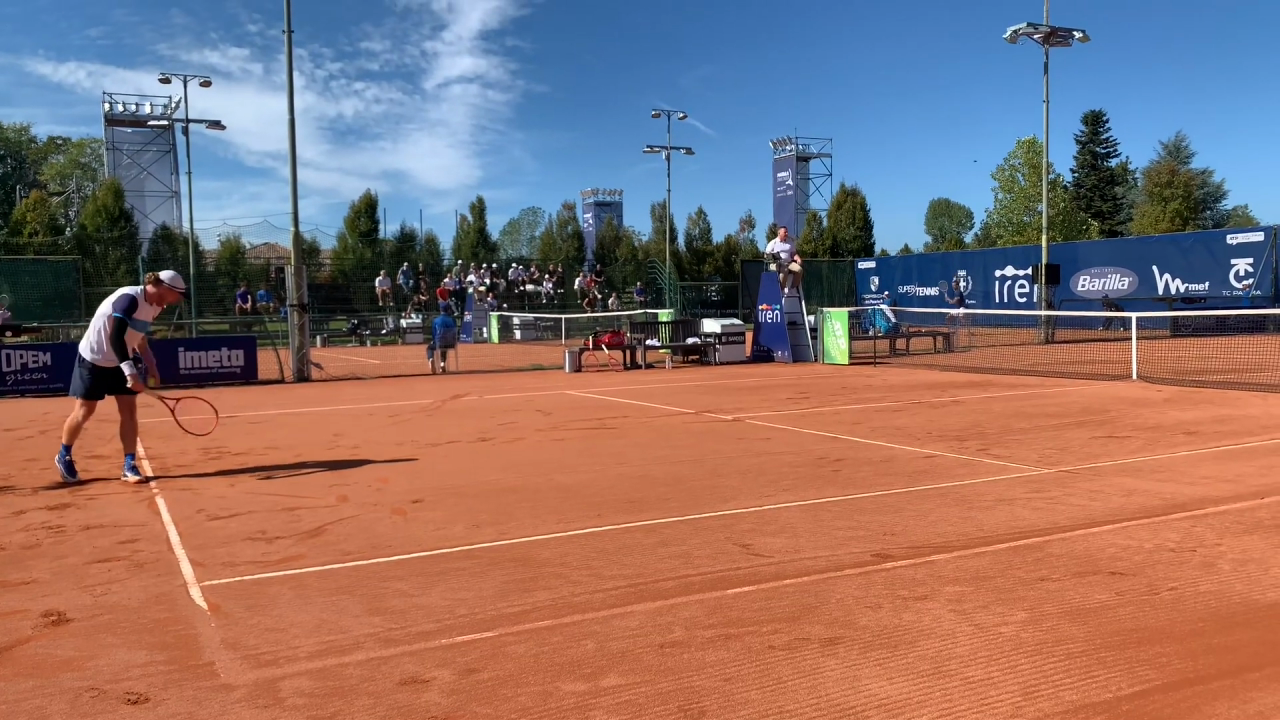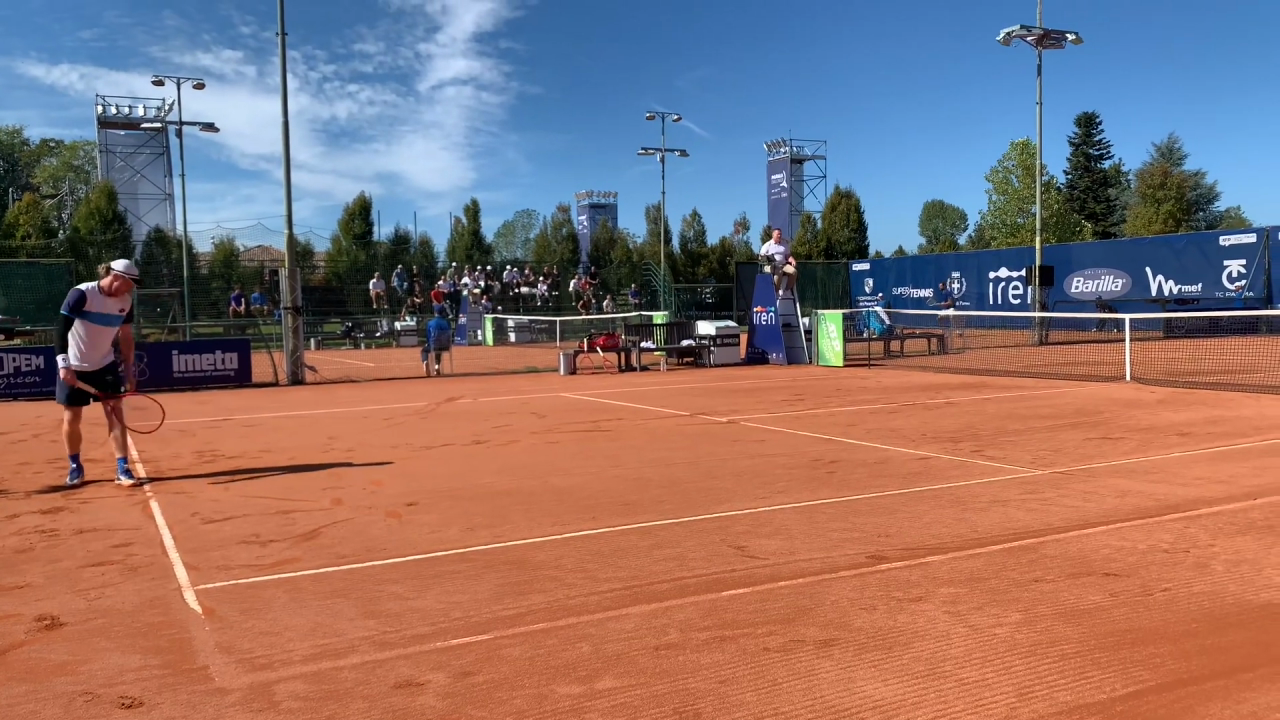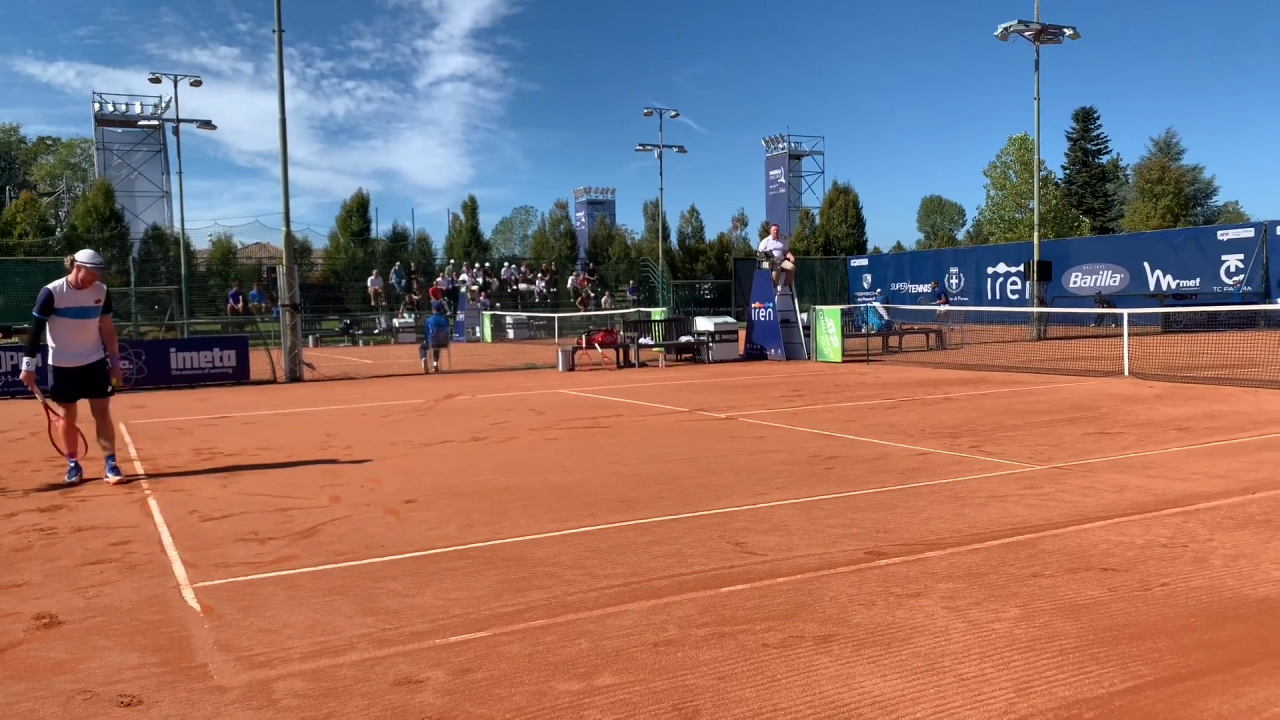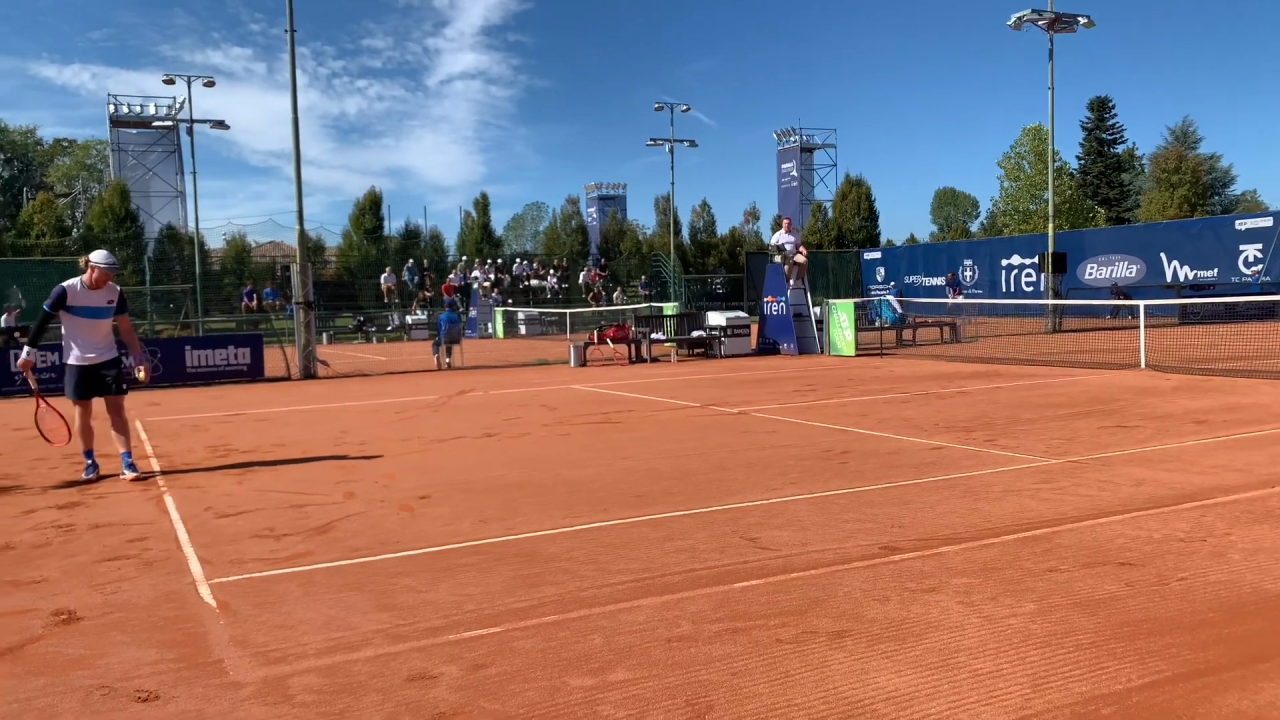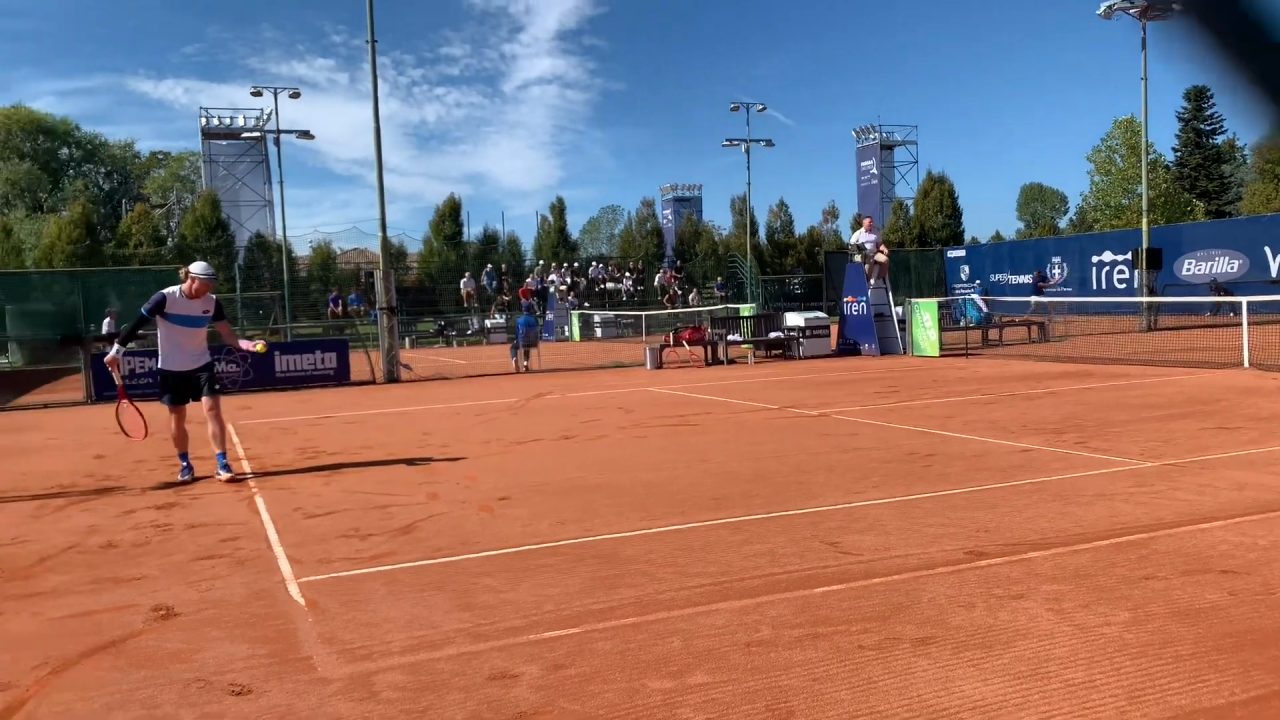
dt=0.4s
person 1, frame 1
left shoulder: (154, 306)
right shoulder: (129, 298)
right elbow: (115, 338)
left wrist: (150, 363)
right wrist: (131, 372)
left hip: (120, 362)
right hip: (92, 360)
left knee: (129, 410)
right knee: (83, 412)
left ankle: (130, 466)
right ankle: (64, 456)
person 1, frame 2
left shoulder: (125, 301)
right shoulder: (81, 294)
left elbow: (126, 337)
right elbow: (61, 331)
left wrist: (129, 369)
right wrist: (64, 365)
left hip: (105, 365)
right hip: (73, 367)
left knee: (116, 414)
right knee: (71, 419)
left ankle: (123, 468)
right ankle: (75, 466)
person 1, frame 3
left shoulder: (101, 292)
right shoulder: (51, 293)
left elbow: (107, 329)
right elbow: (36, 330)
left wrist: (115, 362)
right wrist: (28, 366)
left hip: (95, 361)
right hip: (62, 365)
left knee: (101, 414)
right knee: (67, 417)
left ankle: (110, 466)
right ankle: (74, 465)
person 1, frame 4
left shoulder: (115, 292)
right shoulder: (66, 291)
left elbow: (126, 328)
right elbow: (42, 322)
left wrist: (139, 357)
right wrist: (28, 354)
left hip: (108, 360)
right hip: (77, 363)
left knee: (117, 410)
right knee: (82, 414)
left ankle: (127, 463)
right ankle: (90, 463)
person 1, frame 5
left shoulder: (211, 302)
right shoulder: (165, 298)
left elbow: (227, 333)
right elbow: (137, 324)
left wrist: (247, 344)
right wrist: (116, 351)
left hip: (201, 365)
right hip: (171, 369)
left knee: (212, 411)
right knee: (177, 417)
left ankle: (222, 464)
right ankle: (185, 465)
